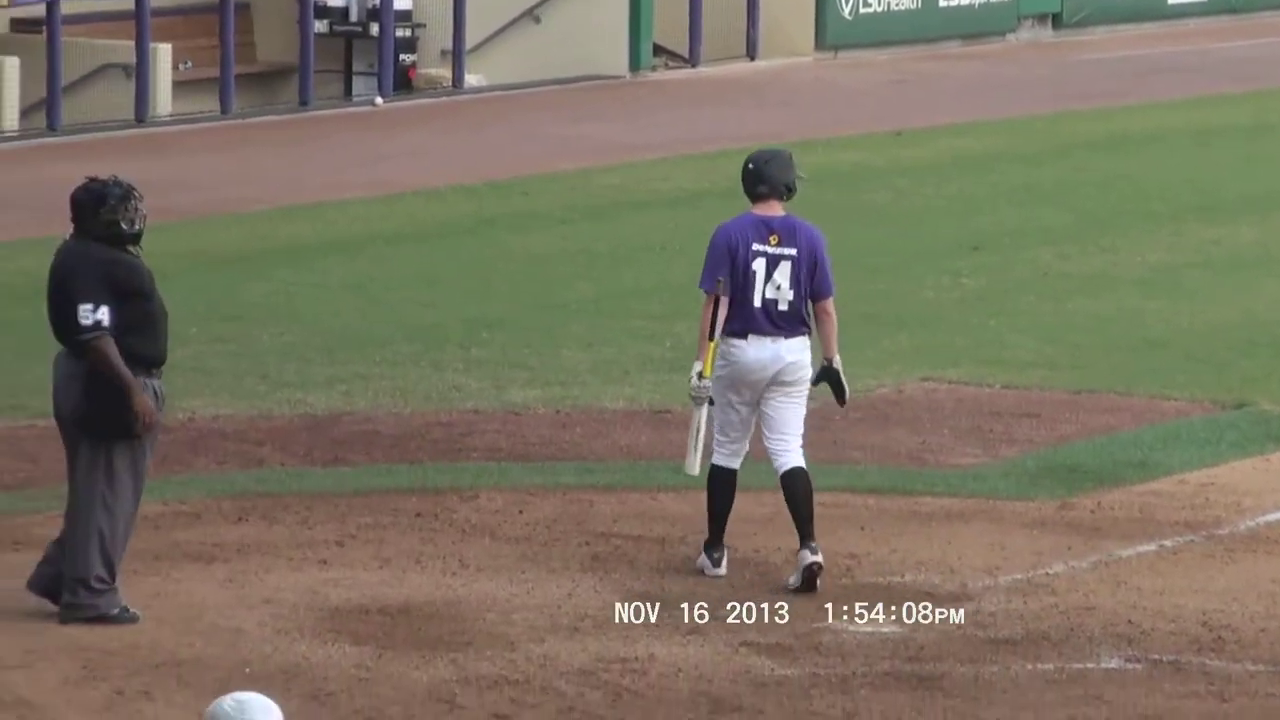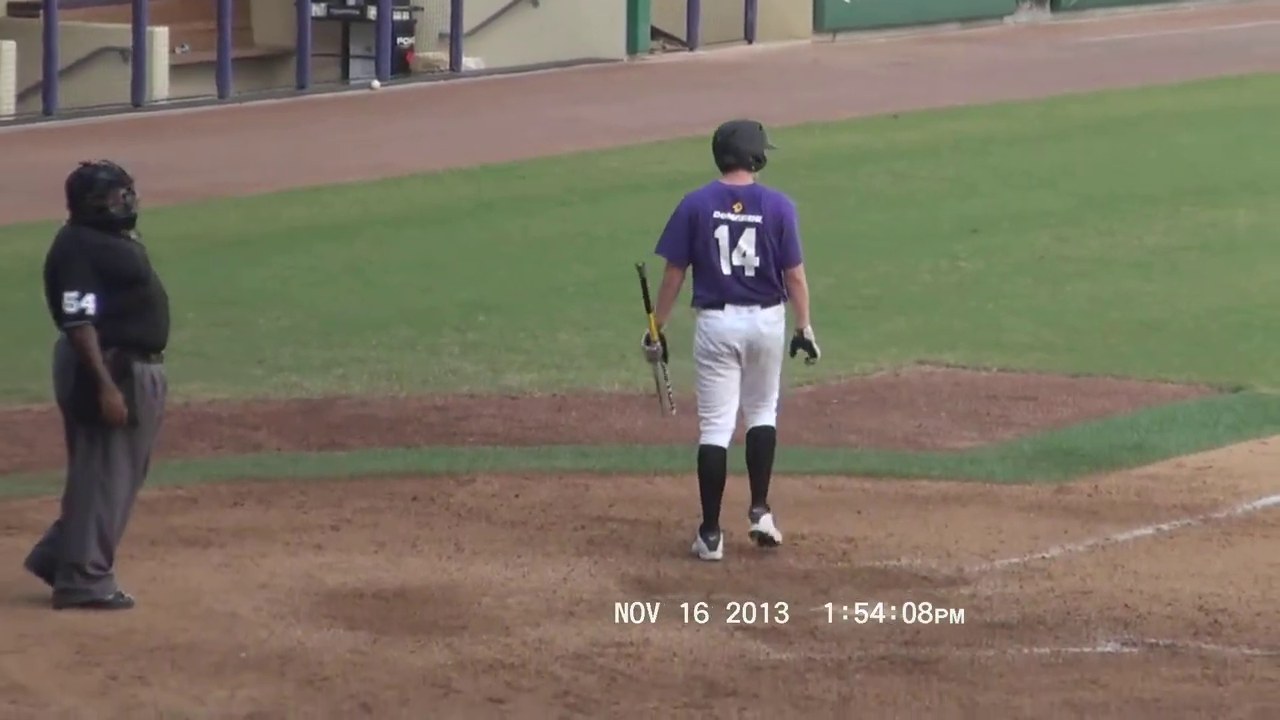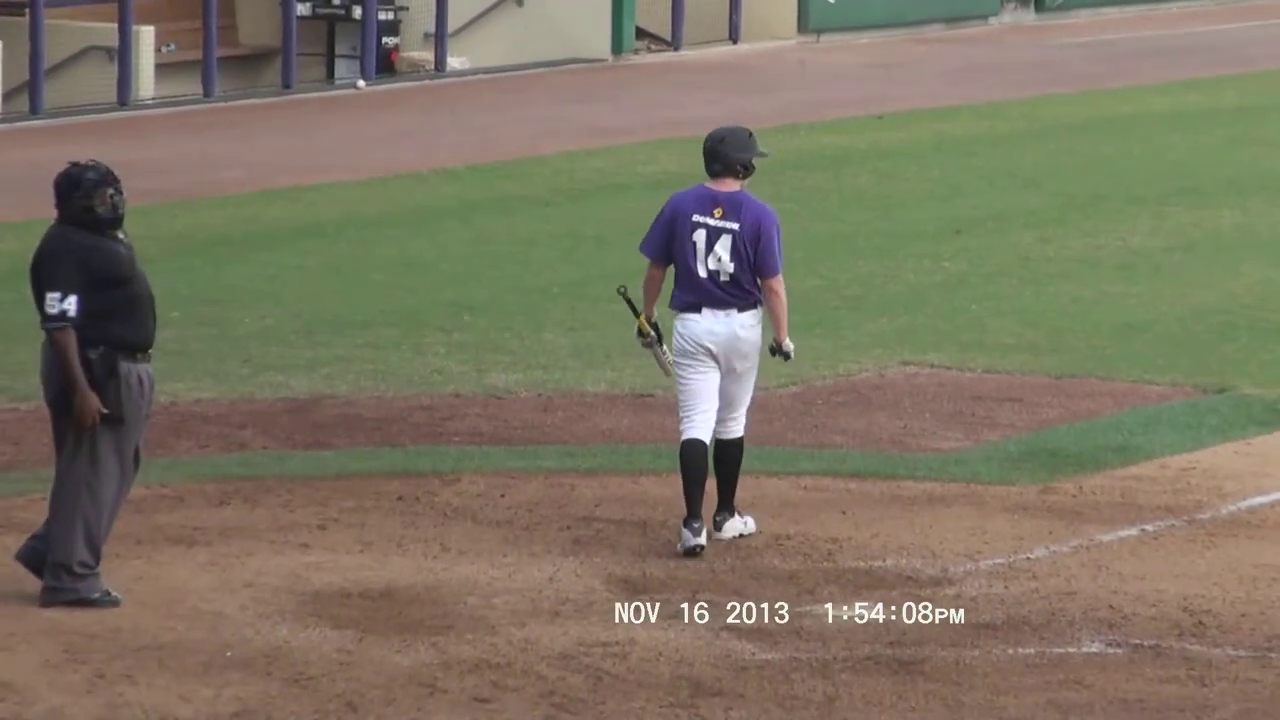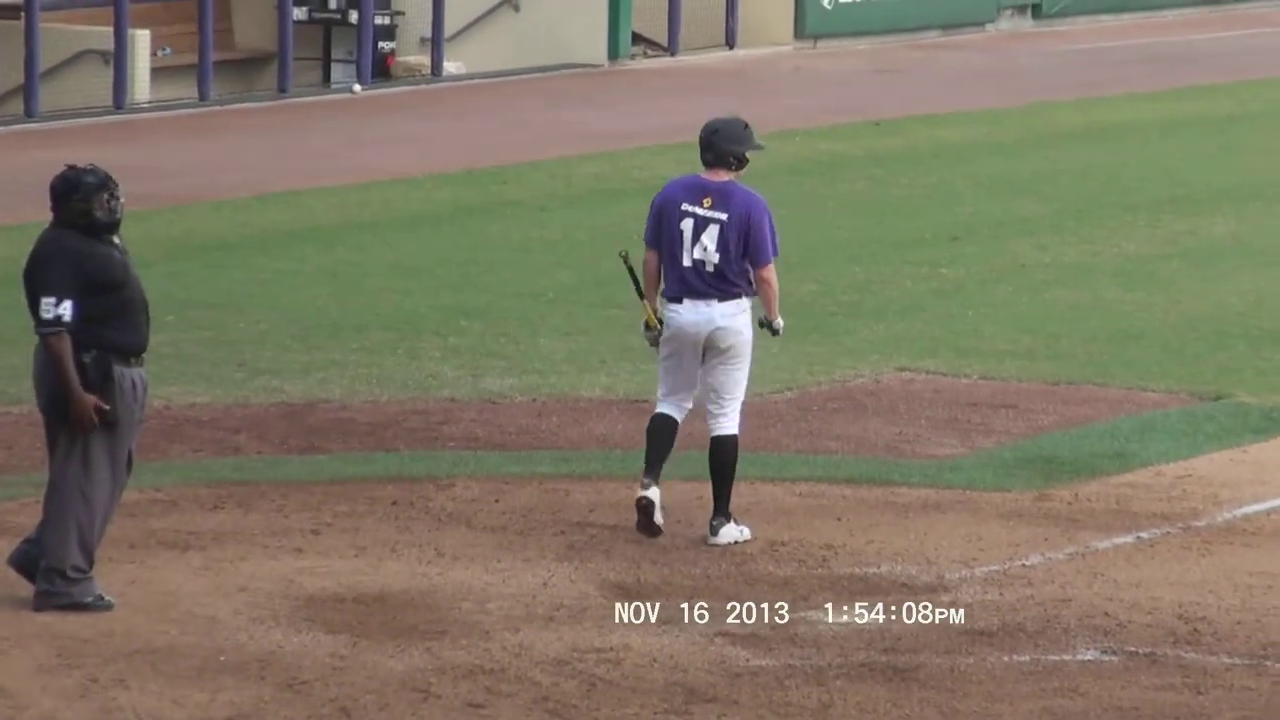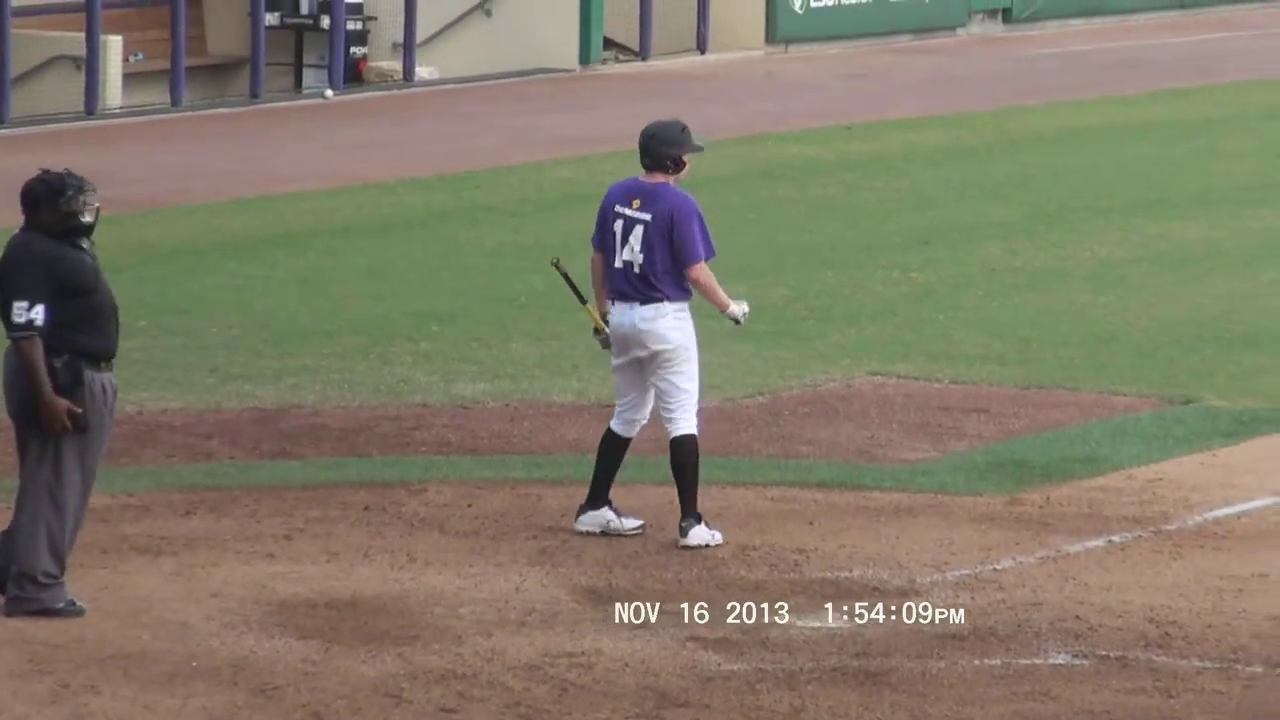
dt=0.3s
person 1, frame 1
left shoulder: (107, 253)
right shoulder: (84, 260)
right elbow: (93, 335)
left wrist: (138, 386)
right wrist: (135, 390)
left hip: (118, 383)
right hip: (106, 386)
left knee: (114, 486)
right knee: (107, 488)
left ankle: (60, 576)
right ankle: (88, 593)
person 1, frame 2
left shoulder: (116, 236)
right shoulder: (77, 247)
right elbow: (78, 323)
left wrist: (143, 374)
right wrist: (106, 386)
left hip: (137, 368)
right hip: (108, 370)
left knee: (123, 470)
right knee: (103, 474)
left ankle: (59, 557)
right ankle: (84, 578)
person 1, frame 3
left shoulder: (107, 236)
right shoulder: (63, 247)
right elbow: (59, 325)
left wrist: (134, 372)
right wrist: (80, 389)
left hip: (125, 368)
right hip: (95, 371)
left knee: (115, 469)
right knee: (90, 473)
left ankle: (48, 552)
right ankle: (70, 577)
person 1, frame 4
left shoulder: (102, 240)
right shoulder: (57, 251)
right elbow: (53, 329)
left wrist: (127, 376)
right wrist: (75, 391)
left hip: (118, 372)
right hip: (87, 375)
left knee: (108, 474)
right knee: (84, 477)
left ankle: (41, 557)
right ankle: (64, 581)
person 1, frame 5
left shoulder: (70, 245)
left wrist: (94, 381)
right wrist: (47, 396)
left hip: (88, 377)
right hip: (60, 381)
left knee: (71, 480)
right knee: (55, 483)
person 2, frame 1
left shoulder: (730, 234)
right shoulder: (809, 236)
left elbow: (717, 303)
right elbow: (824, 308)
left wrist: (701, 362)
right wrist: (832, 361)
left hip: (740, 353)
right hip: (791, 354)
left knee: (727, 451)
right knee: (788, 452)
left ankle: (715, 551)
right ankle: (808, 548)
person 2, frame 2
left shoulder: (695, 204)
right shoulder: (778, 205)
left elbow: (674, 273)
right elbow: (794, 275)
left wrist: (656, 328)
right wrist: (804, 329)
left hip: (715, 324)
right hip: (766, 322)
left knee: (715, 427)
right knee: (761, 413)
left ankle: (710, 533)
right ankle: (759, 509)
person 2, frame 3
left shoulder: (679, 205)
right shoulder: (760, 214)
left elbow: (655, 270)
right elbow: (772, 285)
left wrist: (647, 318)
right wrist: (782, 337)
left hip: (692, 326)
right hip: (742, 327)
left knee: (696, 425)
right knee: (731, 422)
left ankle: (694, 523)
right ankle: (725, 515)
person 2, frame 4
left shoulder: (671, 193)
right shoulder: (750, 204)
left elbow: (652, 259)
right elbow: (764, 274)
left wrist: (651, 312)
right wrist: (773, 316)
left hip: (680, 314)
right hip: (730, 317)
left knee: (671, 402)
right knee: (724, 416)
left ankle: (649, 481)
right ankle: (721, 520)
person 2, frame 5
left shoulder: (616, 195)
right shoulder: (680, 204)
left elbow: (598, 260)
right elbow: (696, 273)
left wrist: (603, 313)
right wrist: (730, 306)
left hip: (622, 317)
right hip: (665, 319)
left knee: (628, 414)
right knee: (681, 417)
left ankle: (595, 507)
right ankle: (691, 522)
